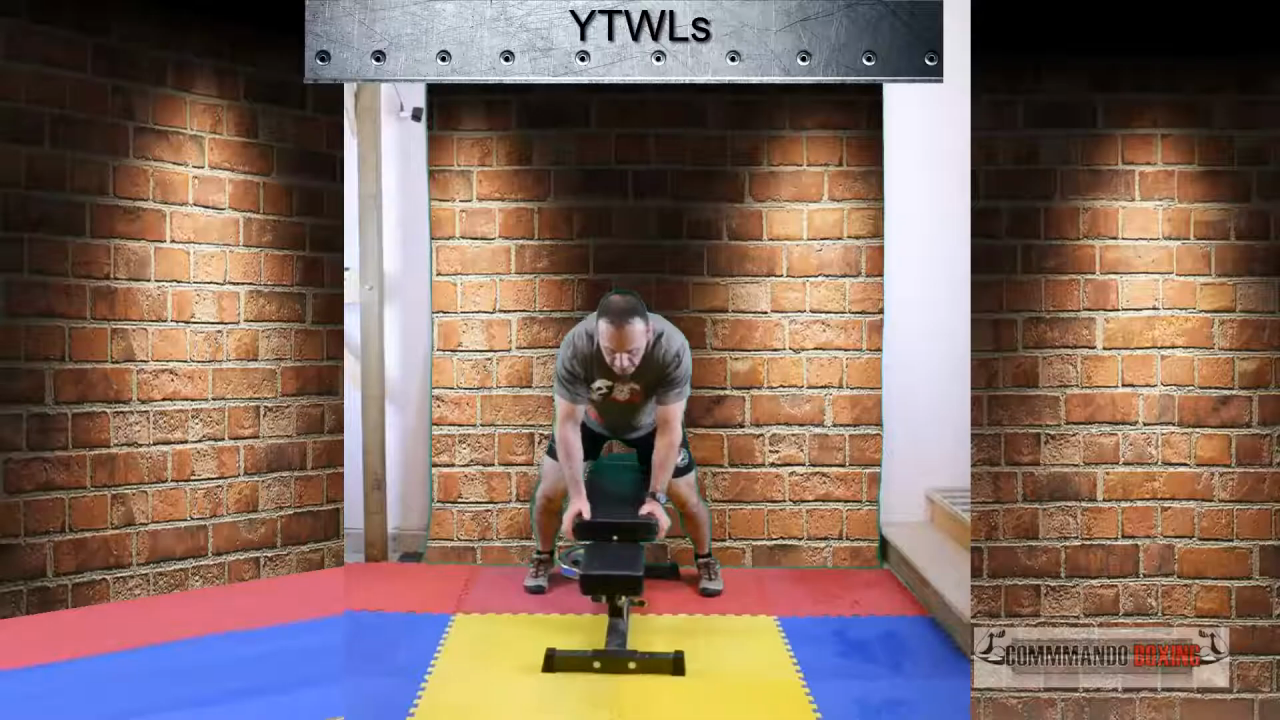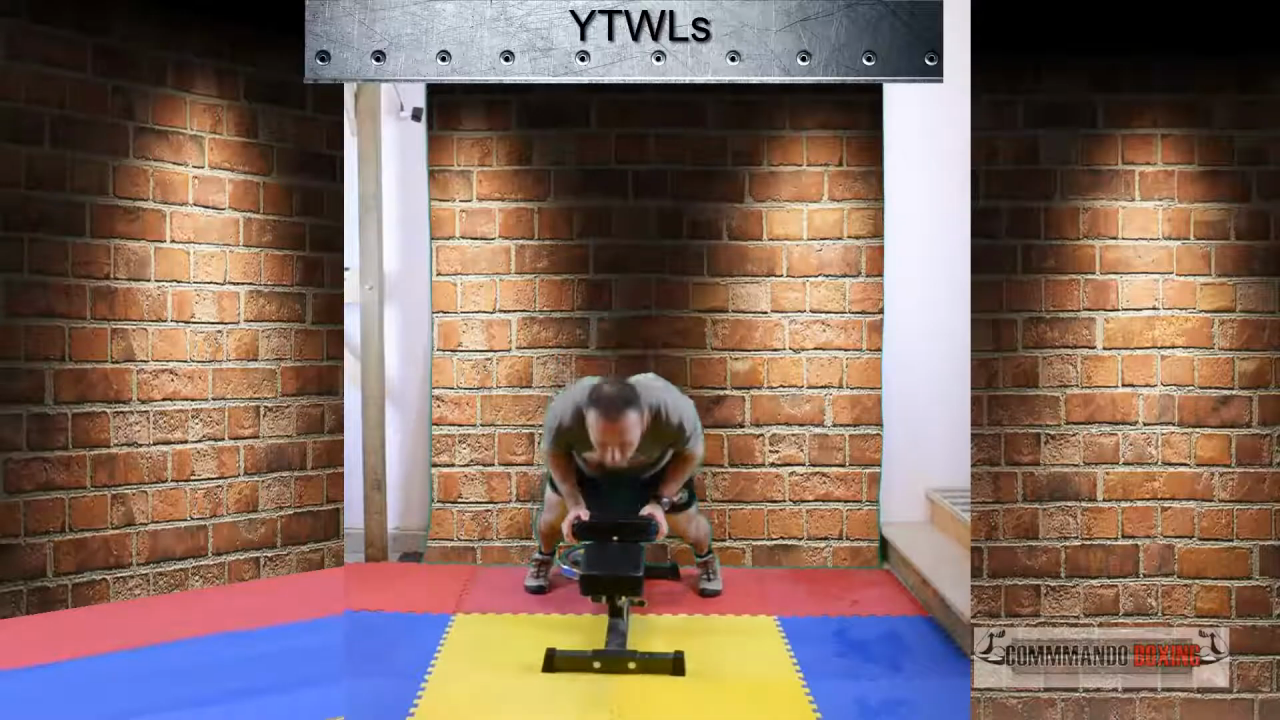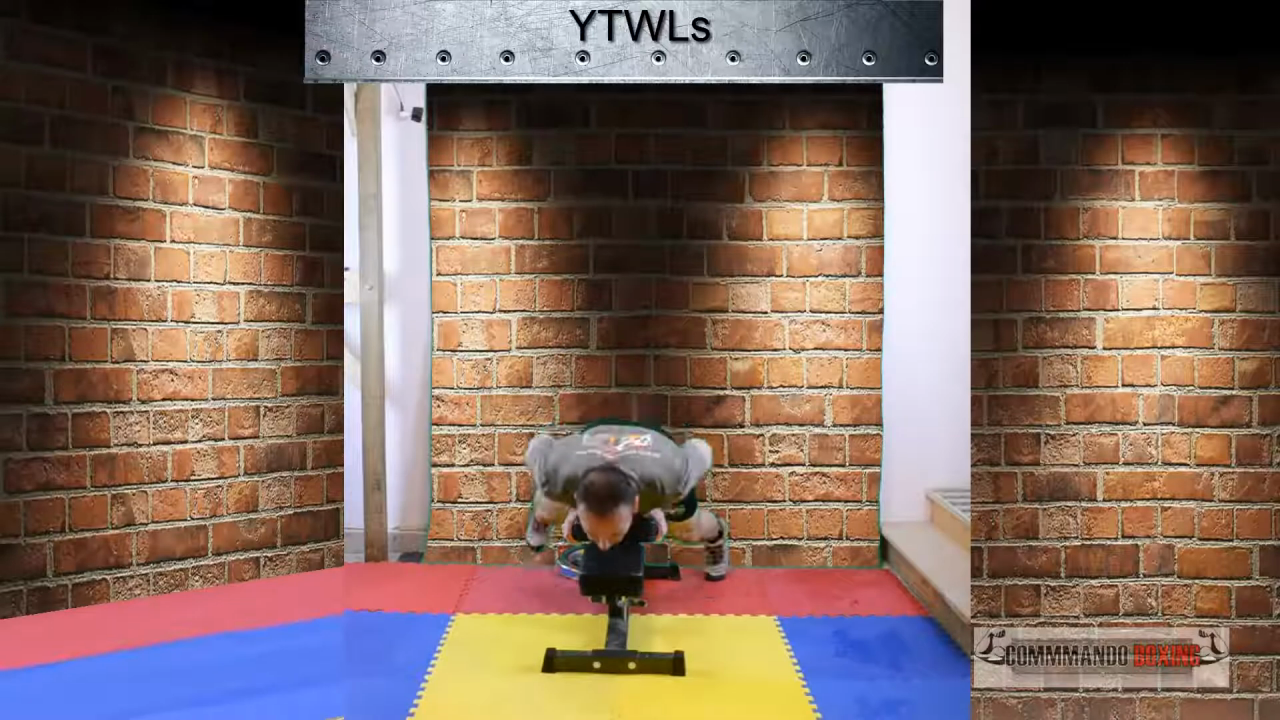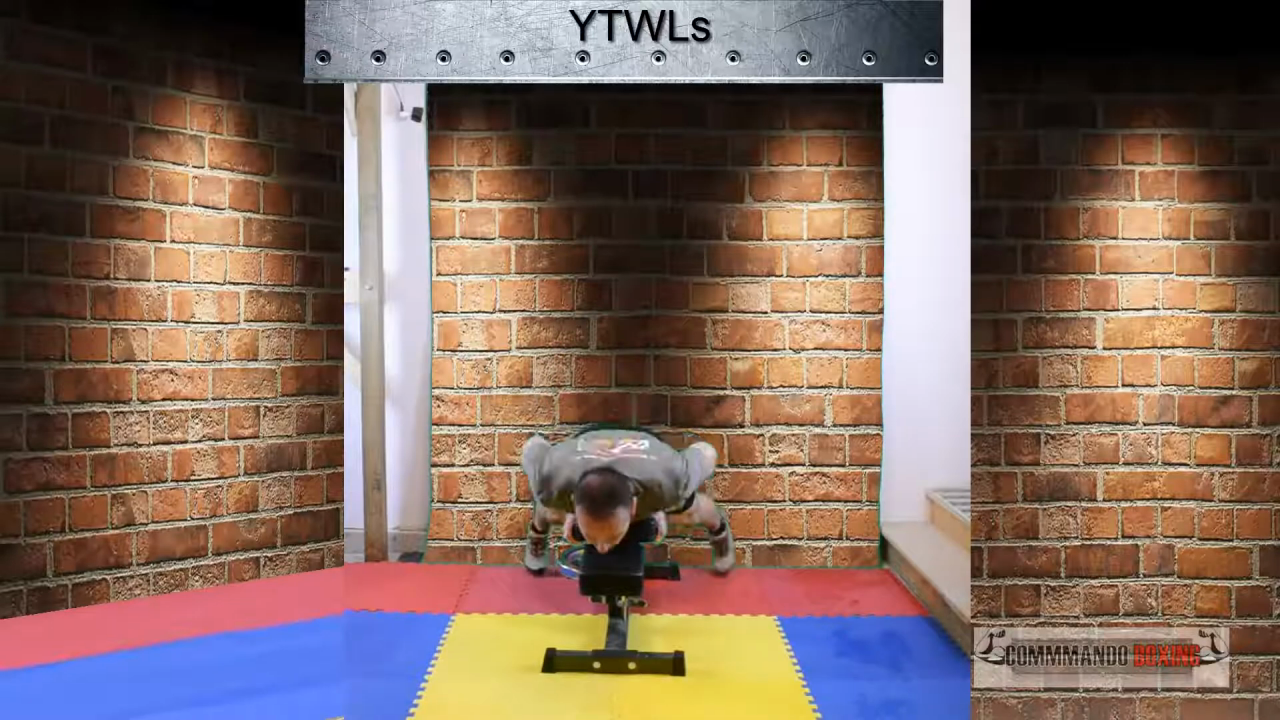
dt=0.7s
person 1, frame 1
left shoulder: (672, 347)
right shoulder: (576, 346)
left elbow: (668, 428)
right elbow: (568, 424)
left wrist: (656, 497)
right wrist: (577, 496)
left hip: (649, 422)
right hip: (589, 419)
left knee: (686, 496)
right knee: (549, 492)
left ankle: (705, 559)
right ankle: (543, 557)
person 1, frame 2
left shoulder: (673, 412)
right shoulder: (564, 413)
left elbow: (692, 453)
right elbow: (554, 454)
left wrist: (662, 500)
right wrist: (573, 503)
left knee: (686, 525)
right knee: (554, 518)
left ankle: (705, 557)
right ankle: (544, 557)
person 1, frame 3
left shoulder: (668, 476)
right shoulder: (557, 476)
left elbow: (701, 450)
right elbow: (537, 446)
left wrist: (663, 506)
right wrist: (570, 508)
left knee: (690, 530)
right knee: (547, 511)
left ankle: (715, 535)
person 1, frame 4
left shoulder: (667, 482)
right shoulder: (553, 482)
left elbow: (707, 454)
right elbow: (532, 446)
left wrist: (663, 507)
right wrist: (567, 512)
left knee: (691, 513)
right knee: (553, 512)
left ankle: (717, 525)
right ankle: (538, 530)
